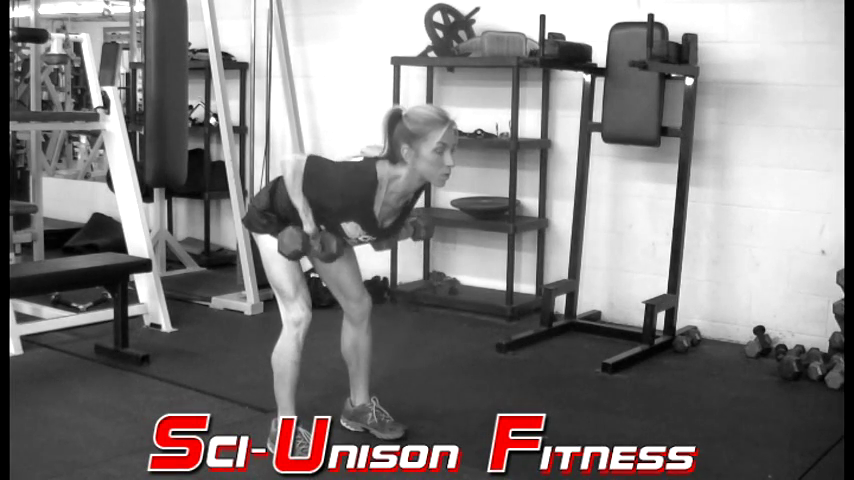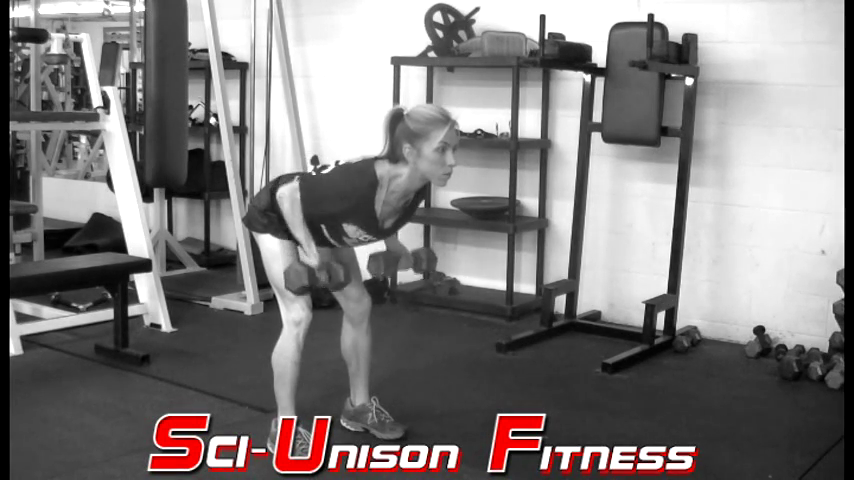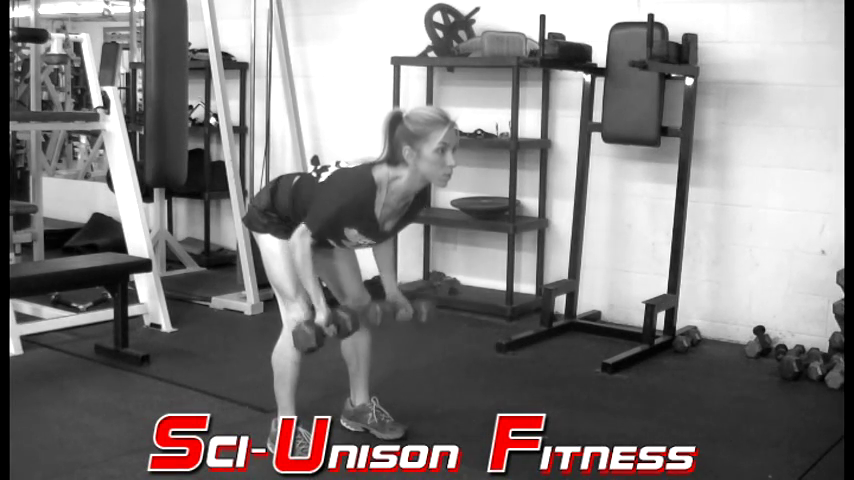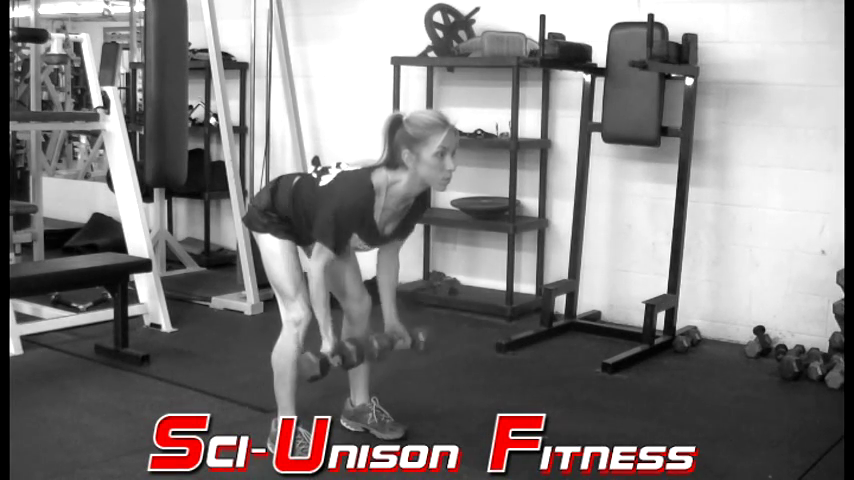
dt=0.3s
person 1, frame 1
left shoulder: (415, 185)
right shoulder: (360, 180)
right elbow: (293, 165)
left wrist: (395, 225)
right wrist: (307, 222)
left hip: (325, 223)
right hip: (276, 217)
left knee: (359, 305)
right knee: (298, 314)
left ankle: (360, 405)
person 1, frame 2
left shoulder: (416, 189)
right shoulder: (360, 181)
right elbow: (287, 196)
left wrist: (393, 245)
right wrist: (311, 254)
left hip: (324, 223)
right hip: (277, 217)
left knee: (358, 306)
right knee: (299, 314)
left ankle: (359, 406)
person 1, frame 3
left shoulder: (417, 194)
right shoulder: (357, 188)
left elbow: (381, 233)
right elbow: (300, 239)
left wrist: (391, 289)
right wrist: (321, 309)
left hip: (324, 226)
right hip: (277, 217)
left knee: (358, 305)
right knee: (299, 315)
left ankle: (359, 406)
person 1, frame 4
left shoulder: (415, 199)
right shoulder: (355, 195)
left elbow: (387, 253)
right elbow: (320, 264)
left wrist: (390, 318)
right wrist: (327, 337)
left hip: (317, 220)
right hip: (276, 216)
left knee: (359, 304)
right knee: (298, 314)
left ankle: (359, 406)
right ankle: (283, 428)
